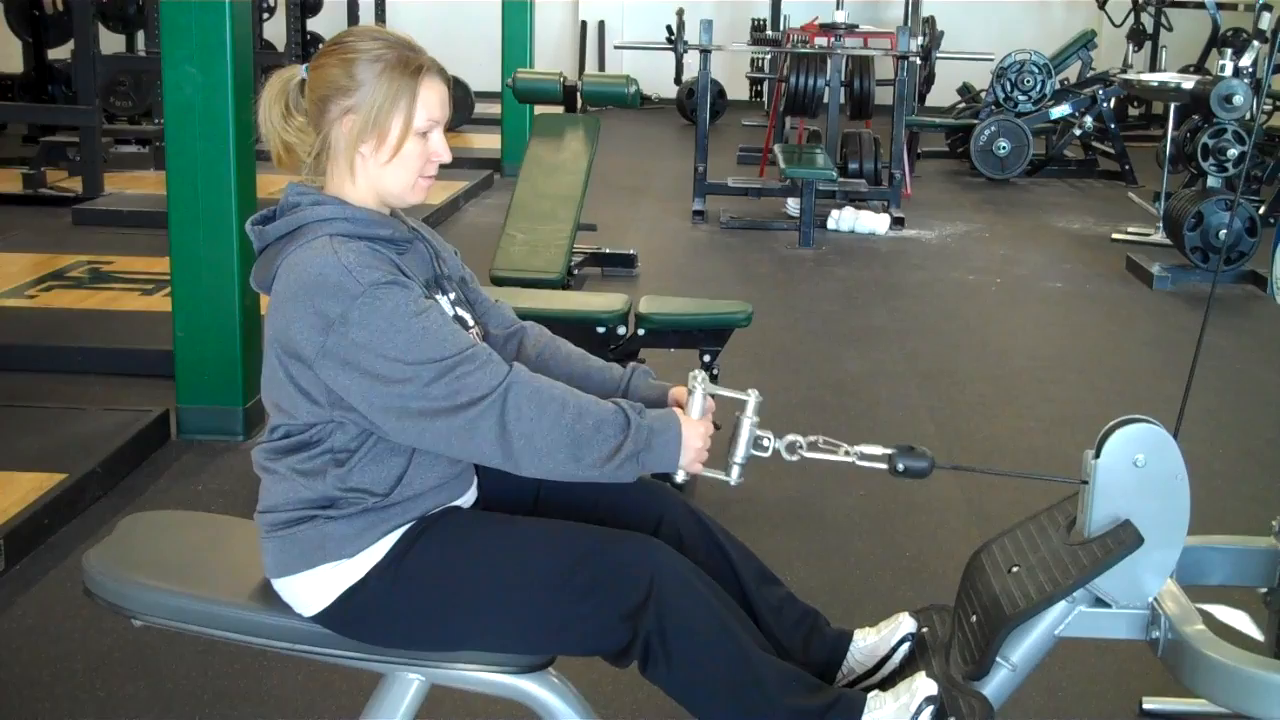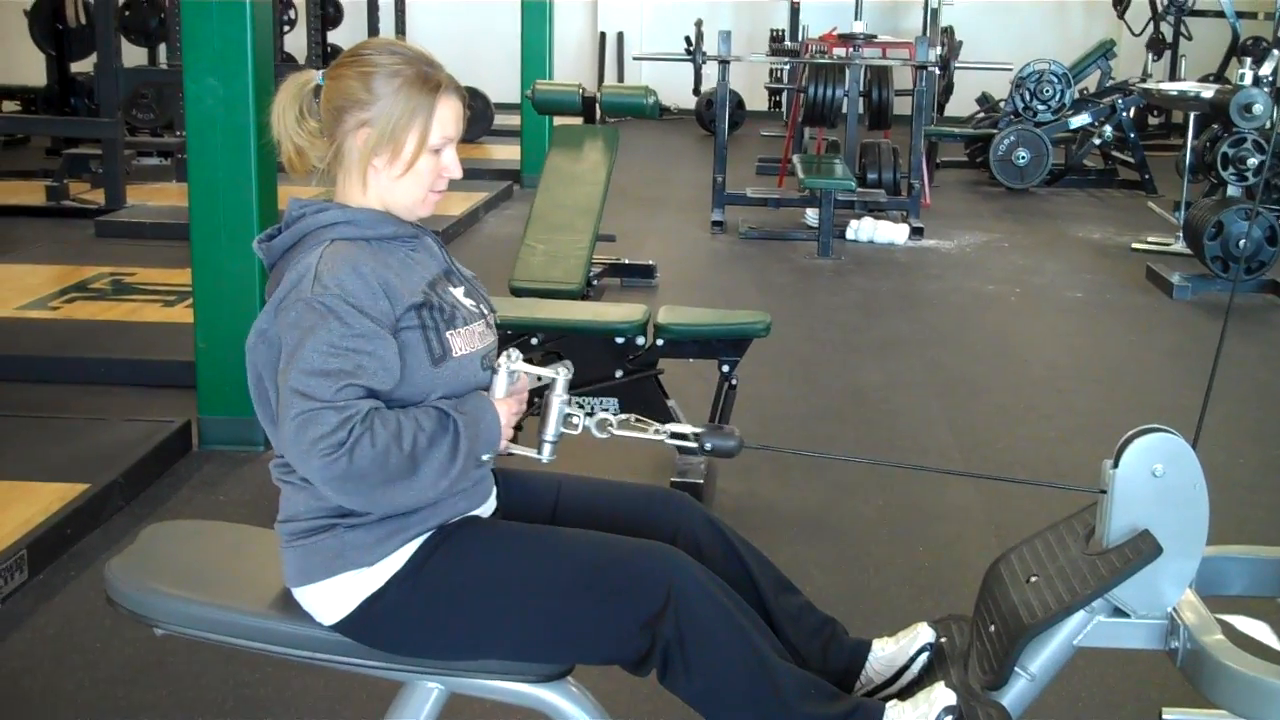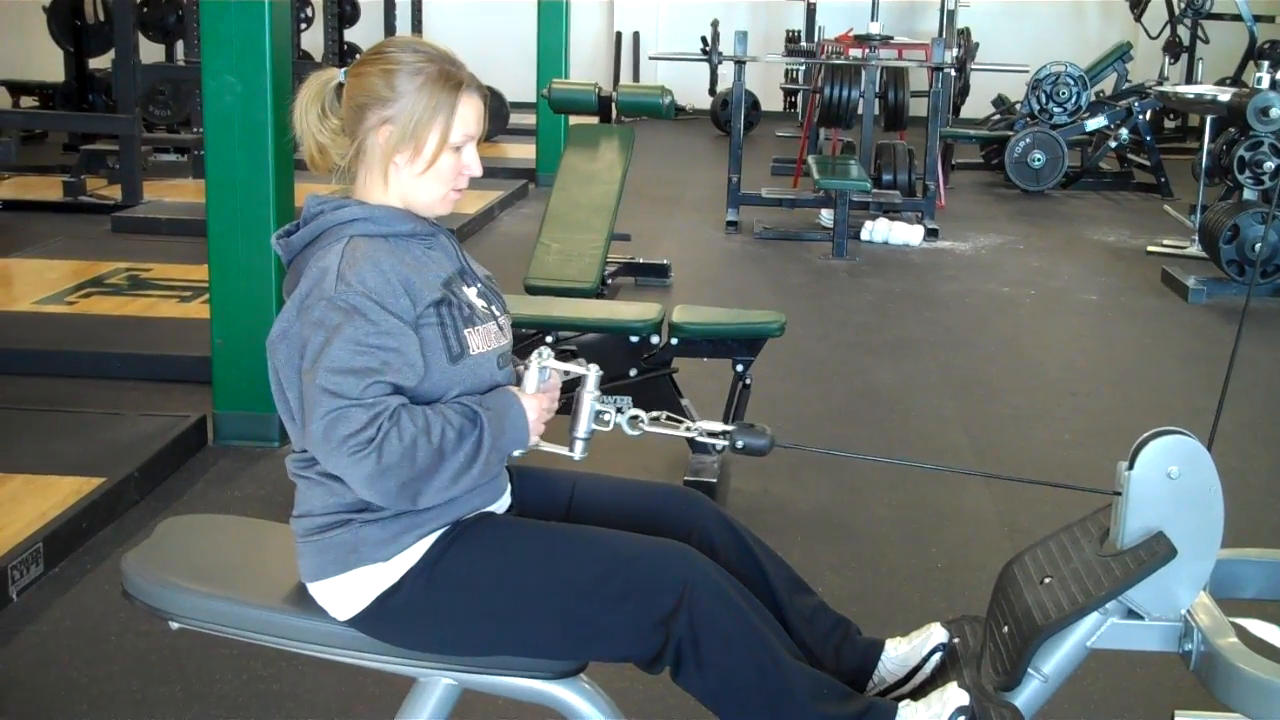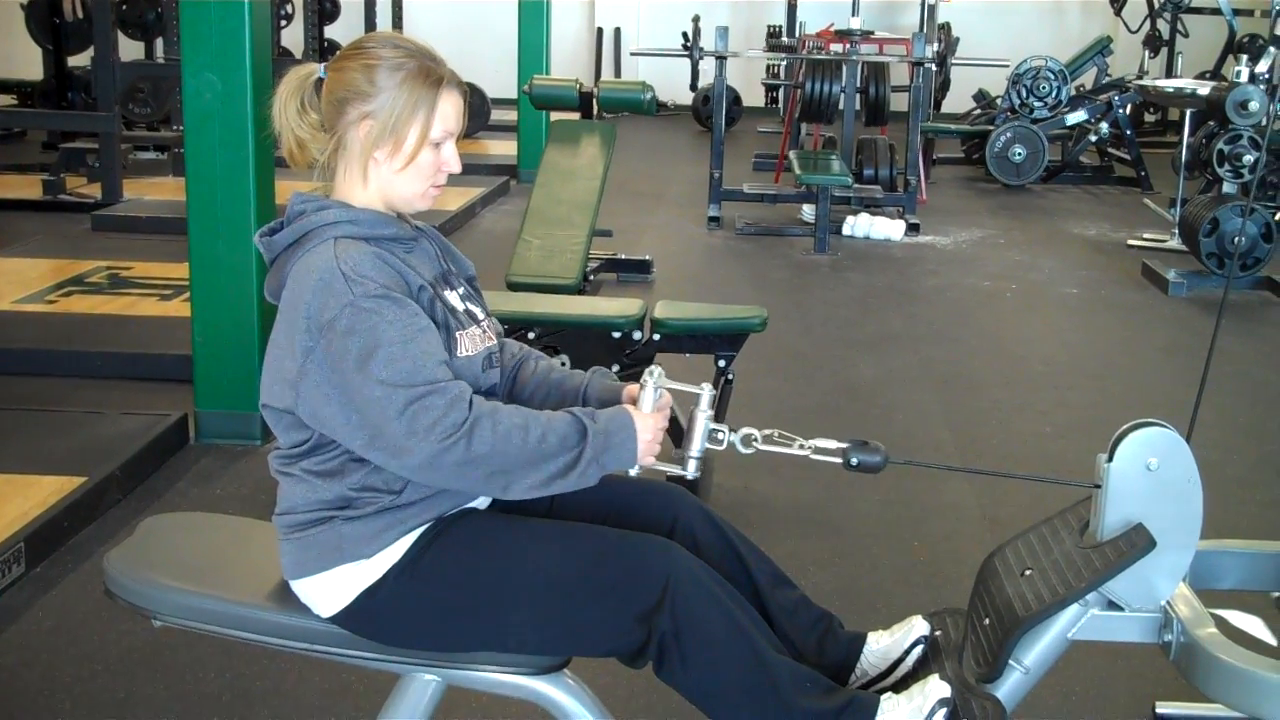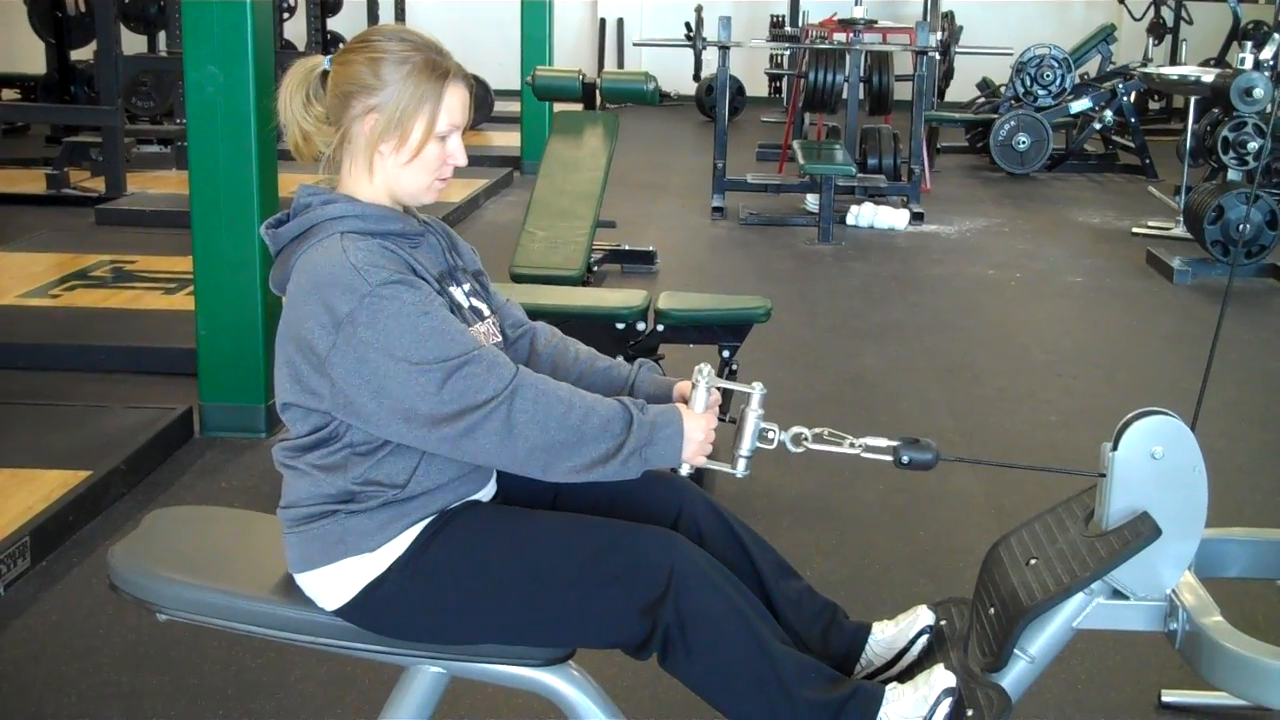
dt=1s
person 1, frame 1
left shoulder: (398, 237)
right shoulder: (336, 275)
left elbow: (510, 345)
right elbow: (492, 405)
left wrist: (646, 392)
right wrist: (657, 436)
left hip: (431, 491)
right hip: (361, 556)
left knee: (651, 510)
right knee: (640, 579)
left ankle: (822, 656)
person 1, frame 2
left shoulder: (402, 245)
right shoulder: (333, 282)
right elbow: (336, 452)
left wrist: (501, 393)
right wrist: (479, 424)
left hip: (453, 504)
right hip: (381, 564)
left knee: (671, 518)
right knee: (659, 587)
person 1, frame 3
left shoulder: (415, 242)
right shoulder: (353, 279)
right elbow: (364, 447)
left wrist: (521, 385)
right wrist: (509, 420)
left hip: (468, 501)
right hip: (396, 559)
left knee: (683, 515)
right knee: (671, 584)
left ankle: (853, 663)
person 1, frame 4
left shoulder: (404, 242)
right shoulder: (343, 282)
left elbow: (493, 366)
right elbow: (450, 436)
left wrist: (605, 396)
right wrist: (611, 435)
left hip: (450, 500)
right hip: (380, 556)
left knee: (666, 512)
right knee: (656, 579)
left ankle: (835, 657)
person 1, frame 5
left shoulder: (414, 237)
right shoulder: (351, 276)
left elbow: (522, 346)
right elbow: (502, 405)
left wrist: (654, 390)
right wrist: (660, 430)
left hip: (455, 486)
right hip: (382, 550)
left knee: (671, 504)
right knee: (660, 570)
left ankle: (840, 648)
